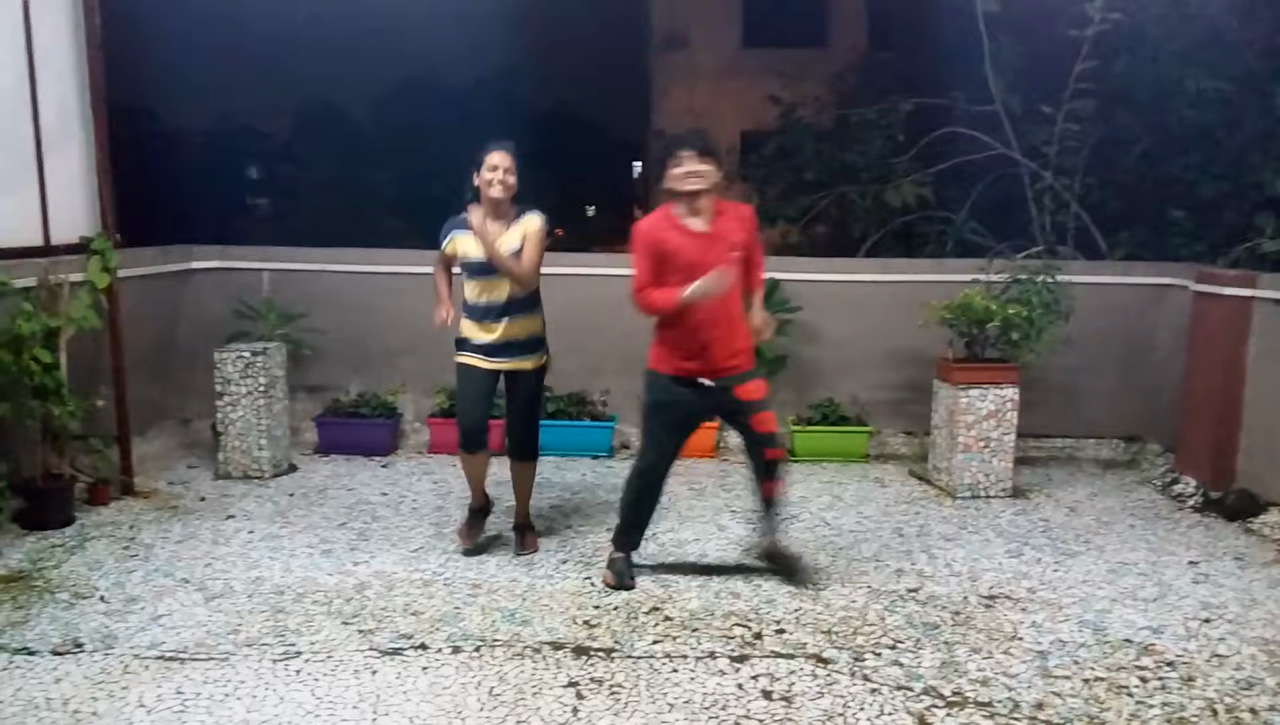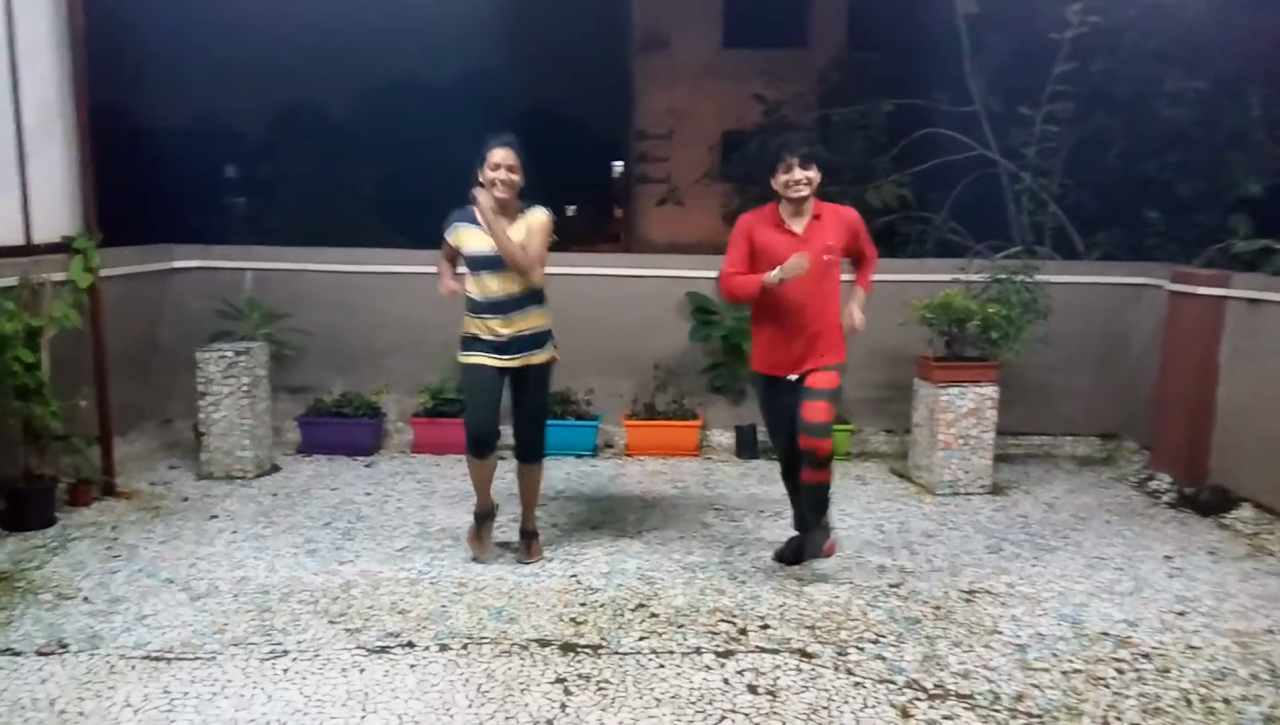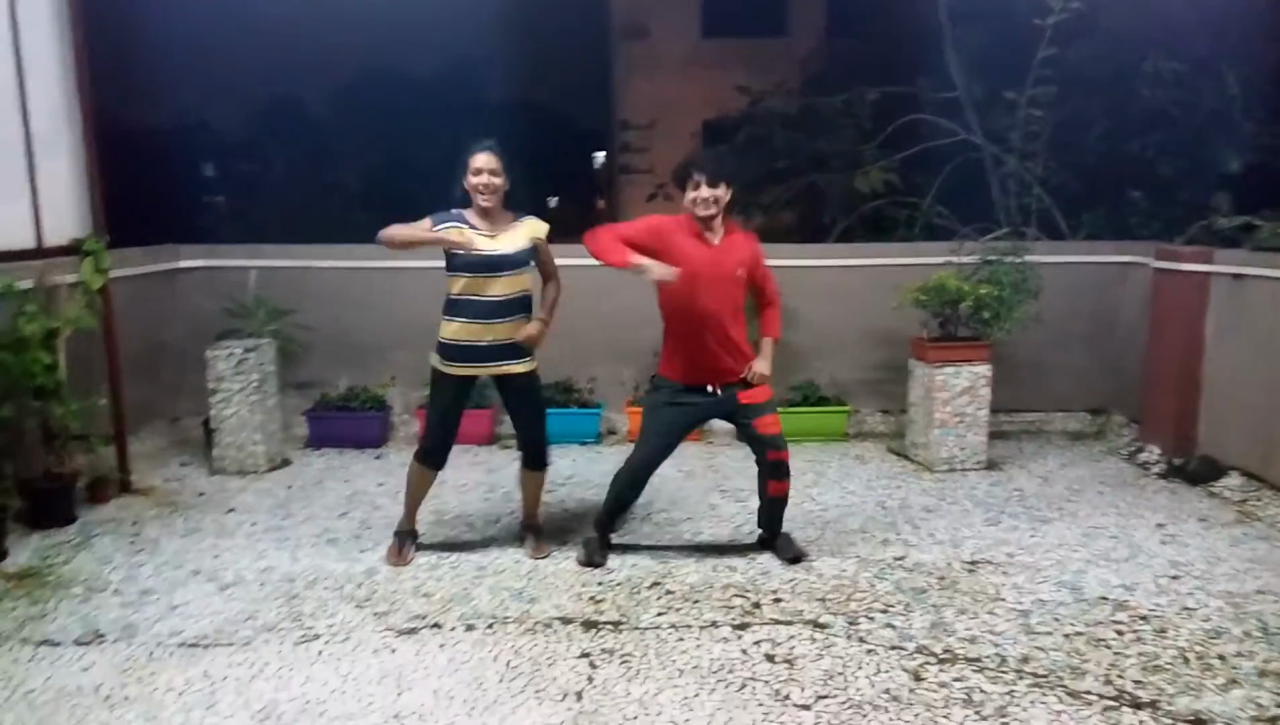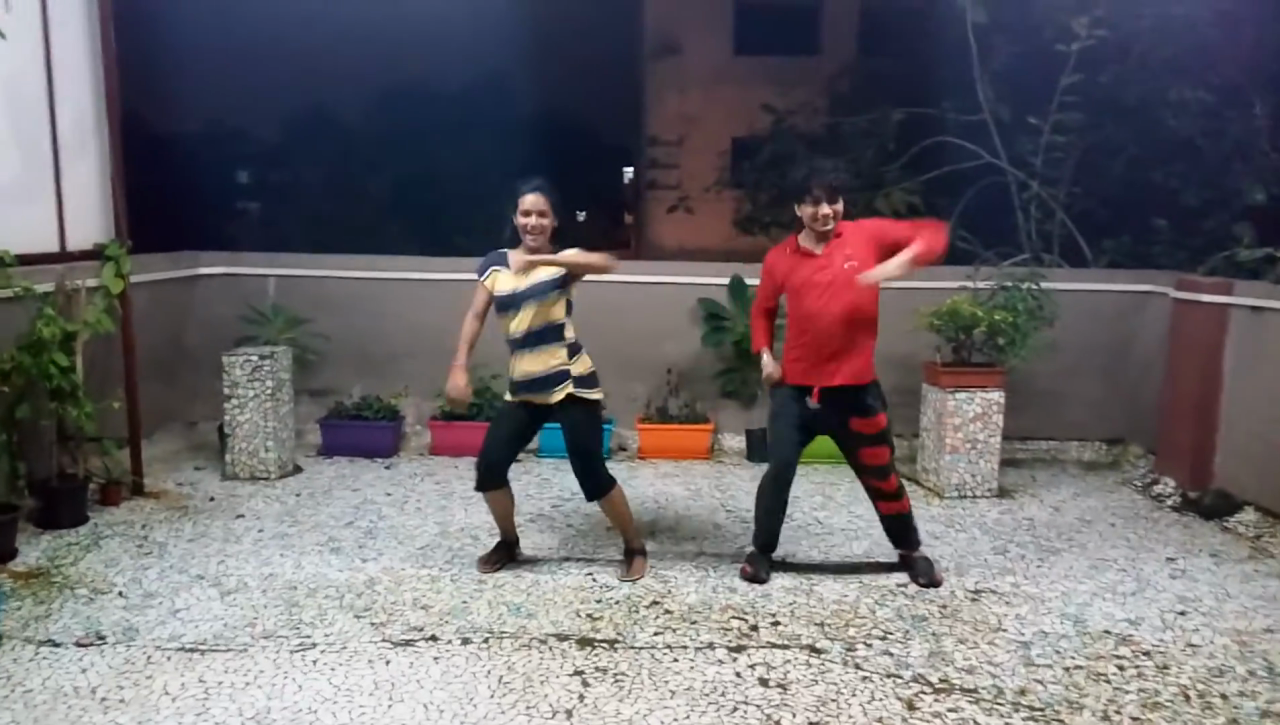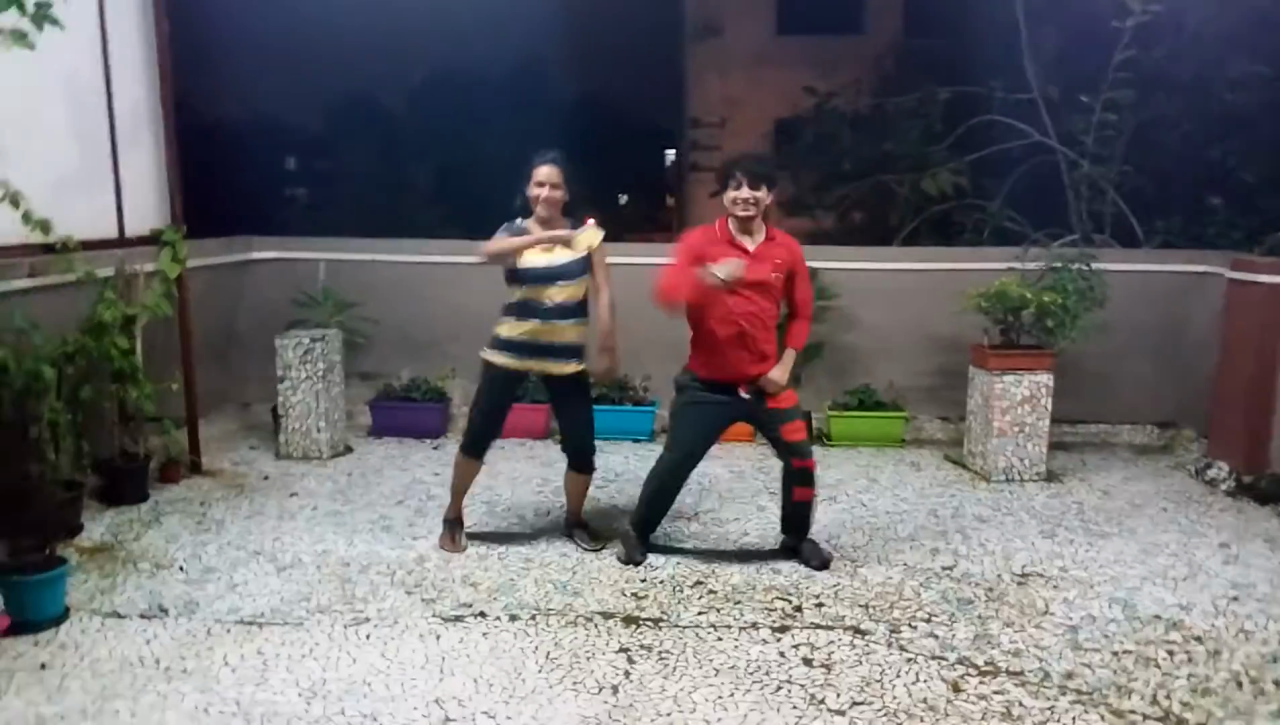
dt=1s
person 1, frame 1
left shoulder: (742, 218)
right shoulder: (650, 230)
right elbow: (643, 299)
left wrist: (756, 309)
right wrist: (692, 293)
left hip: (734, 365)
right hip: (674, 373)
left knee: (769, 449)
right knee: (652, 465)
left ankle: (770, 539)
right ankle: (622, 550)
person 1, frame 2
left shoulder: (844, 221)
right shoulder: (751, 225)
left elbow: (866, 258)
right elbow: (729, 285)
left wrist: (857, 302)
right wrist: (775, 276)
left hip: (823, 358)
right hip: (771, 363)
left knee: (815, 439)
right knee: (787, 452)
left ankle: (817, 523)
right ankle: (803, 527)
person 1, frame 3
left shoulder: (745, 243)
right shoulder: (664, 230)
left elbow: (769, 300)
right elbow: (600, 239)
left wrist: (766, 354)
right wrist: (646, 264)
left hip: (738, 376)
right hip: (679, 382)
left knee: (775, 452)
right knee: (641, 463)
left ankle: (772, 531)
right ankle: (601, 534)
person 1, frame 4
left shoulder: (867, 234)
right shoulder: (780, 257)
left elbow: (935, 233)
right elbow: (762, 311)
left wrist: (903, 260)
right wrist: (764, 355)
left hip: (855, 388)
right hip: (795, 388)
left knee: (881, 476)
right knee: (778, 473)
left ankle: (909, 550)
right ankle: (762, 550)
person 1, frame 5
left shoulder: (787, 249)
right shoulder: (700, 241)
left elbow: (801, 313)
right elbow: (668, 295)
left wrist: (787, 363)
right wrist: (706, 277)
left hip: (765, 381)
right hip: (707, 384)
left knee: (801, 459)
right knee: (675, 463)
left ankle: (796, 537)
right ankle: (637, 532)
person 2, frame 1
left shoulder: (532, 222)
right shoulder: (457, 229)
left elbow: (524, 274)
right elbow: (442, 267)
left wrist: (485, 233)
right wrist: (444, 302)
left hip: (525, 348)
right hip: (475, 347)
left knee: (523, 437)
right knee: (471, 427)
left ankle: (522, 520)
right ankle: (479, 504)
person 2, frame 2
left shoulder: (539, 218)
right shoulder: (461, 223)
left elbow: (526, 264)
right elbow: (447, 261)
left wrist: (491, 215)
right wrist: (448, 281)
left hip: (531, 345)
right hip: (482, 344)
left knee: (530, 438)
right knee: (480, 431)
left ankle: (528, 527)
right ankle: (483, 509)
person 2, frame 3
left shoulder: (530, 228)
right shoulder: (448, 223)
left elbow: (553, 279)
right elbow: (388, 237)
left wrist: (541, 321)
right wrist: (441, 235)
left hip: (512, 355)
right hip: (457, 353)
left knee: (535, 444)
right knee: (434, 444)
left ankle: (530, 524)
right ankle: (406, 530)
person 2, frame 4
left shoulder: (563, 258)
right shoulder: (494, 266)
left elbow: (606, 263)
right elbow: (474, 317)
left wrist: (541, 259)
right wrist: (458, 368)
left hip: (571, 383)
right hip: (526, 388)
left knee: (593, 476)
right knee: (488, 469)
left ankle: (635, 548)
right ankle: (508, 542)
person 2, frame 5
left shoulder: (587, 233)
right shoulder: (514, 232)
left elbow: (603, 292)
right elbow: (487, 254)
left wrist: (606, 345)
right wrist: (539, 237)
left hip: (564, 356)
right hip: (509, 351)
left knee: (580, 447)
right knee: (477, 437)
left ankle: (574, 521)
right ankle: (452, 519)
